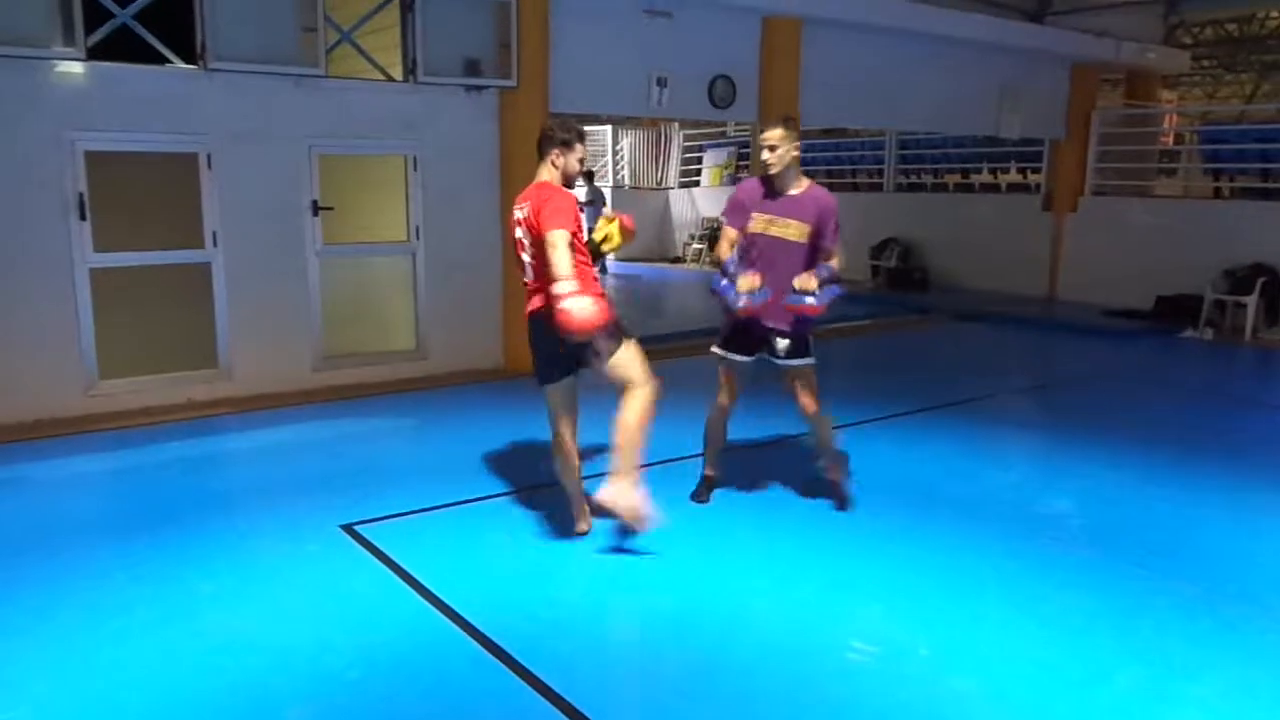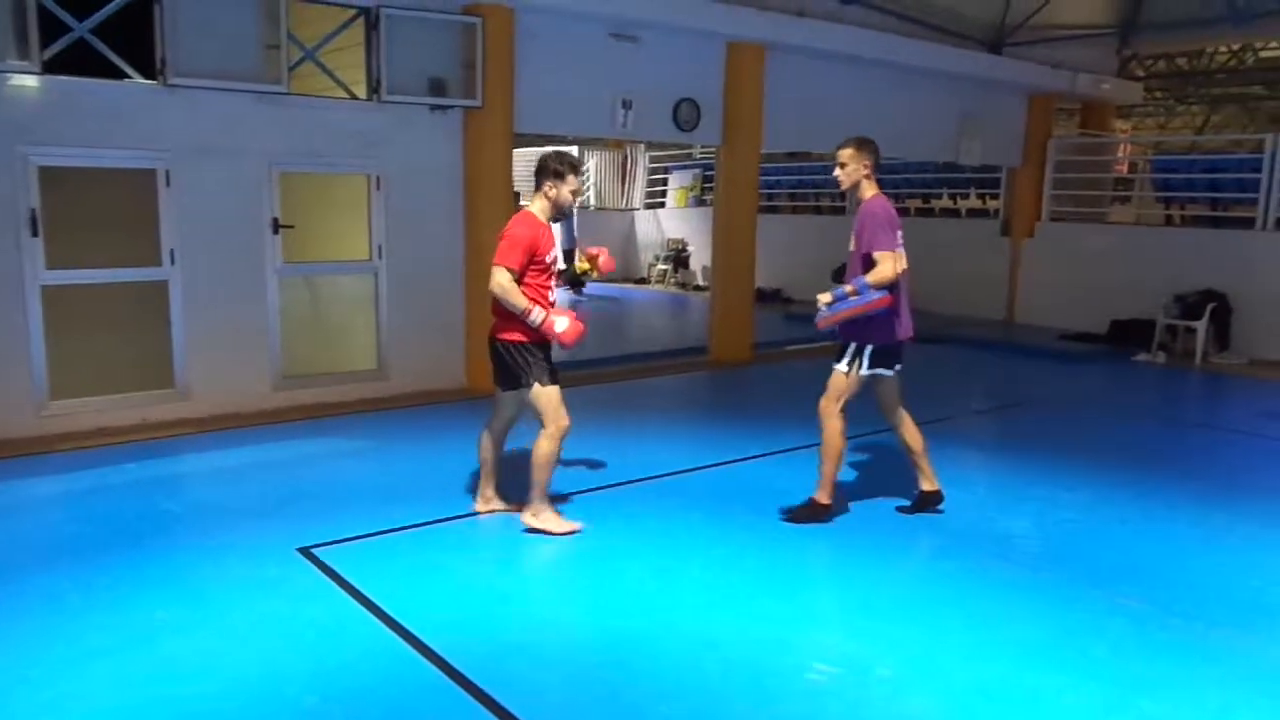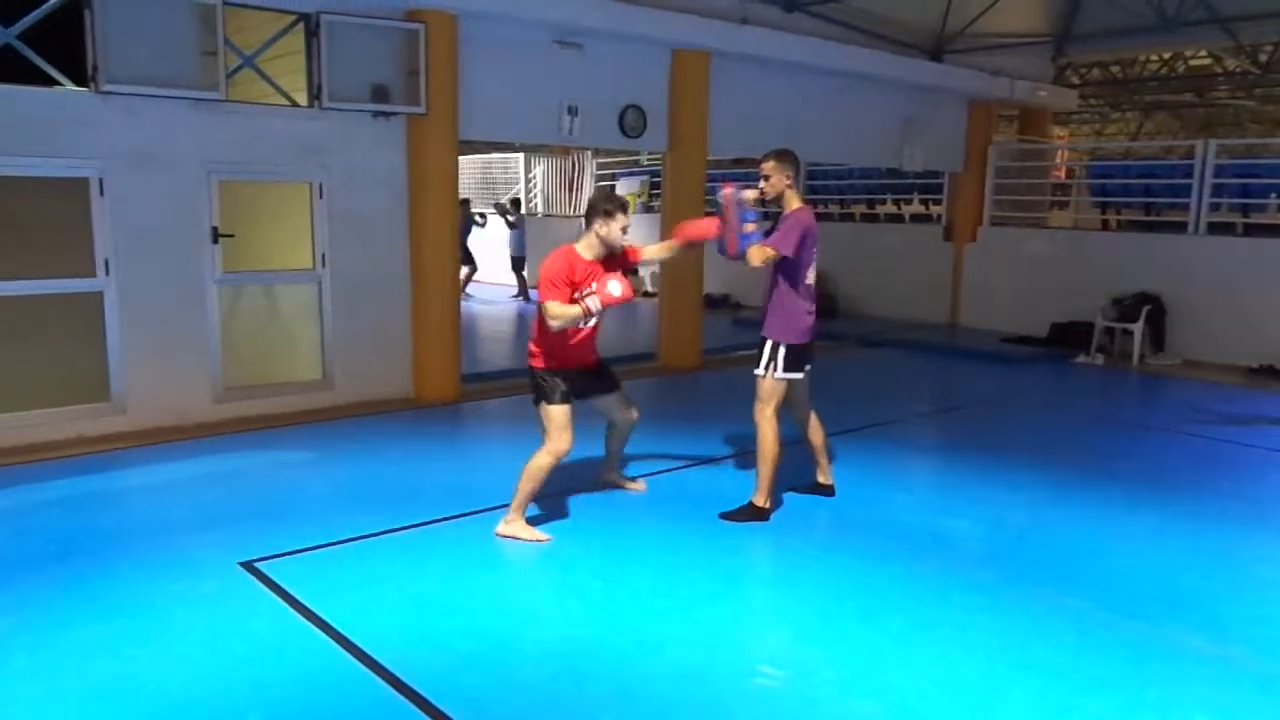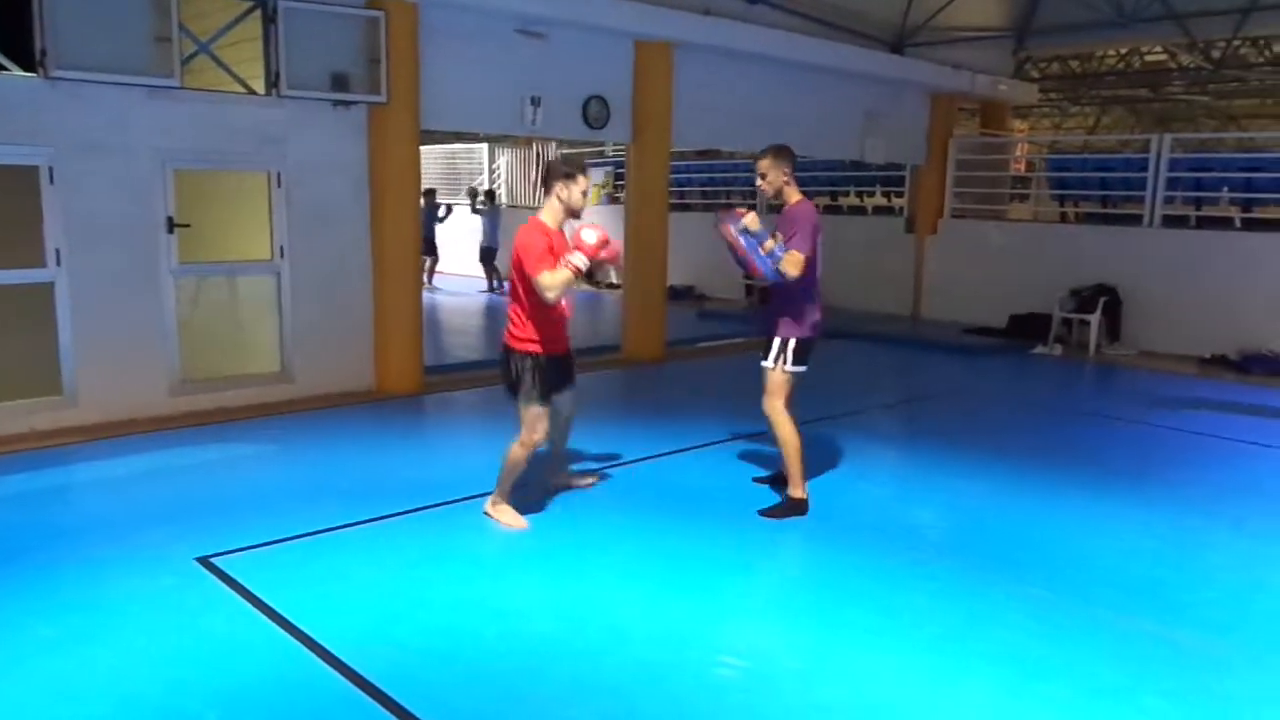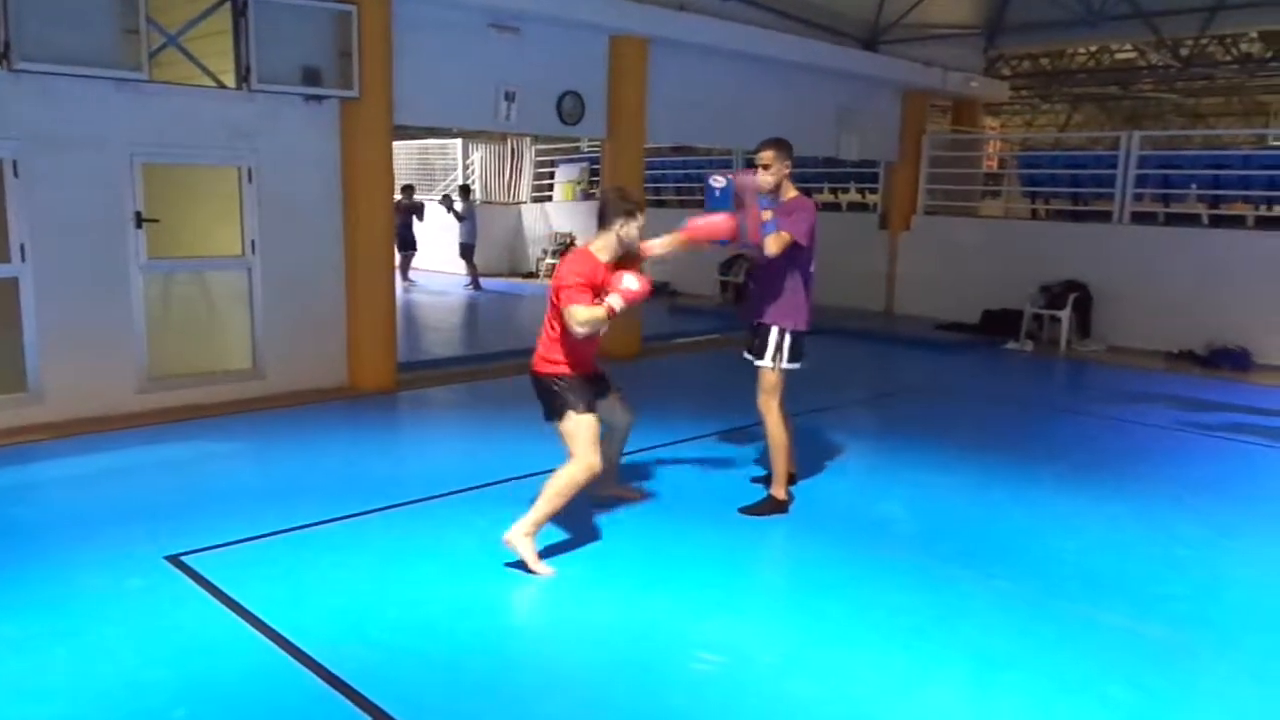
dt=1s
person 1, frame 1
left shoulder: (524, 203)
right shoulder: (557, 199)
right elbow: (559, 248)
right wrist: (571, 293)
left hip: (542, 320)
right hip: (575, 315)
left knee: (563, 420)
right knee: (641, 387)
left ankle: (579, 513)
right ankle: (621, 486)
person 1, frame 2
left shoulder: (541, 227)
right shoulder: (524, 228)
right elbow: (499, 284)
right wrist: (543, 319)
left hip: (521, 340)
right hip: (519, 341)
left knee: (501, 420)
right knee: (557, 423)
left ankle: (486, 496)
right ankle: (537, 509)
person 1, frame 3
left shoulder: (611, 256)
right shoulder: (560, 264)
left elbow: (656, 252)
right elbow: (555, 319)
left wrist: (686, 236)
right wrist: (597, 301)
left hip: (587, 361)
right hip: (552, 366)
left knee: (626, 416)
right knee: (558, 445)
left ankle: (613, 472)
right ankle: (512, 520)
person 1, frame 4
left shoulder: (560, 234)
right shoulder: (533, 237)
right elbow: (551, 290)
left wrist: (591, 258)
right wrist: (581, 257)
left hip: (555, 346)
right hip: (528, 351)
left knee: (565, 412)
right knee: (534, 435)
left ankle: (560, 472)
right ankle: (498, 501)
person 1, frame 5
left shoulder: (614, 255)
right shoulder: (580, 267)
left elbow: (652, 248)
right elbow: (579, 325)
left wrist: (693, 231)
right wrist: (618, 299)
left hip: (579, 367)
right hip: (558, 372)
left knee: (621, 420)
right knee: (588, 462)
left ankle: (609, 484)
right ankle: (524, 532)
person 2, frame 1
left shoulder: (822, 202)
right shoulder: (747, 191)
left elbow: (833, 260)
right elbow: (725, 249)
left wrist: (816, 276)
right wrist: (738, 277)
left hip: (791, 320)
right hip: (745, 315)
left knee: (810, 407)
right knee: (723, 401)
left ankle: (835, 472)
right ankle: (709, 472)
person 2, frame 2
left shoulder: (874, 211)
right shoulder: (878, 208)
left elbow: (887, 271)
left wrist: (838, 294)
right wrist: (846, 297)
left hip: (872, 331)
right hip: (883, 329)
left knee: (830, 406)
right knee: (893, 409)
left ankle: (823, 499)
right ankle: (929, 488)
person 2, frame 3
left shoulder: (799, 220)
right shoulder: (789, 219)
left elbow: (757, 258)
right elbow: (756, 256)
left hip: (785, 331)
right hip: (793, 329)
left knee: (764, 412)
right knee: (801, 406)
left ankle: (761, 502)
right ankle: (824, 479)
person 2, frame 4
left shoulder: (803, 214)
right shoulder: (788, 213)
left elbow: (791, 269)
left wrist: (760, 234)
right wrist: (756, 236)
left hip: (793, 325)
right hip: (784, 321)
left knee: (773, 404)
right knee: (779, 400)
left ankle: (796, 494)
right ankle: (789, 472)
person 2, frame 5
left shoulder: (802, 207)
right shoulder: (770, 205)
left elbow: (772, 248)
left wrist: (766, 201)
left hip: (784, 318)
right hip: (765, 314)
left knee: (768, 402)
right knee: (773, 399)
left ankle: (779, 494)
right ankle: (787, 468)
